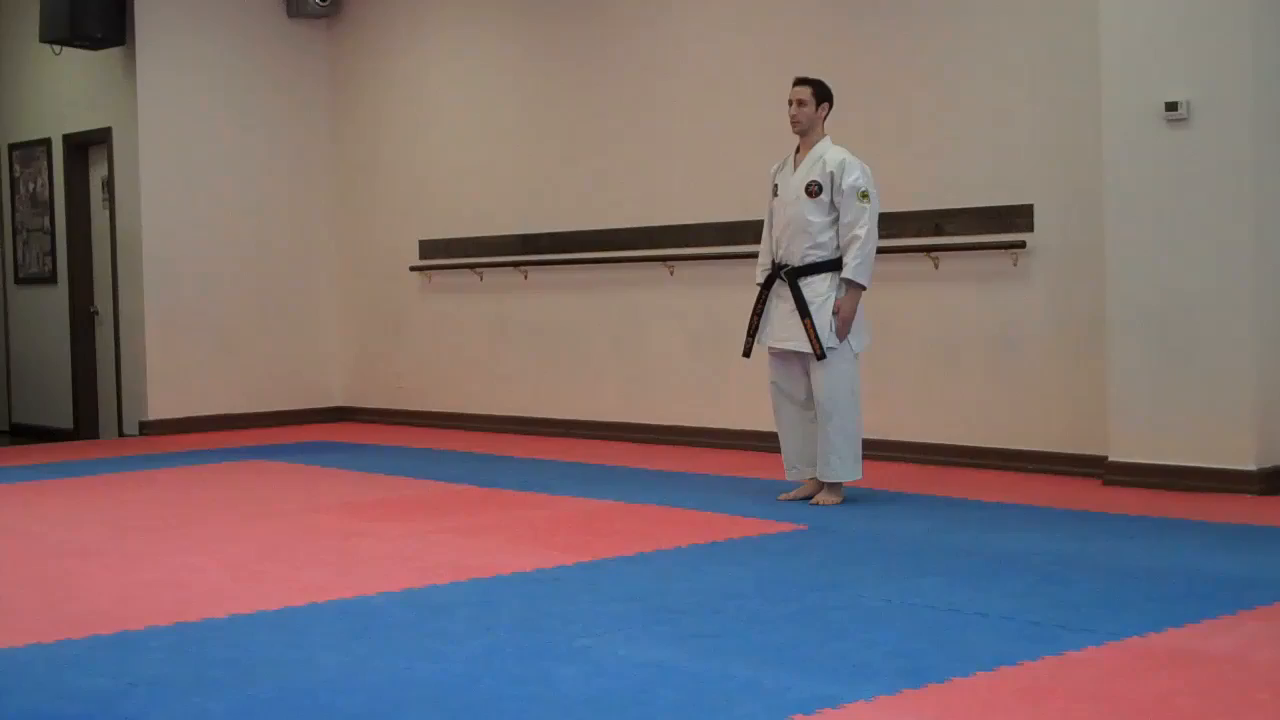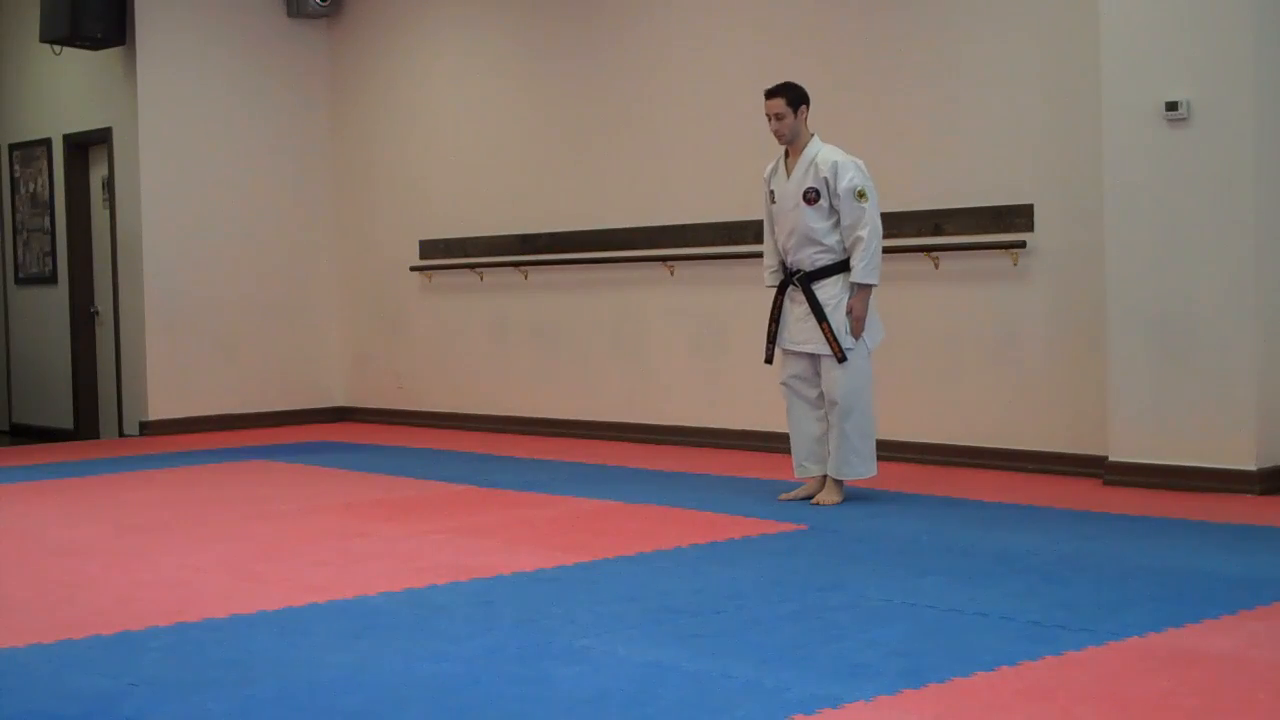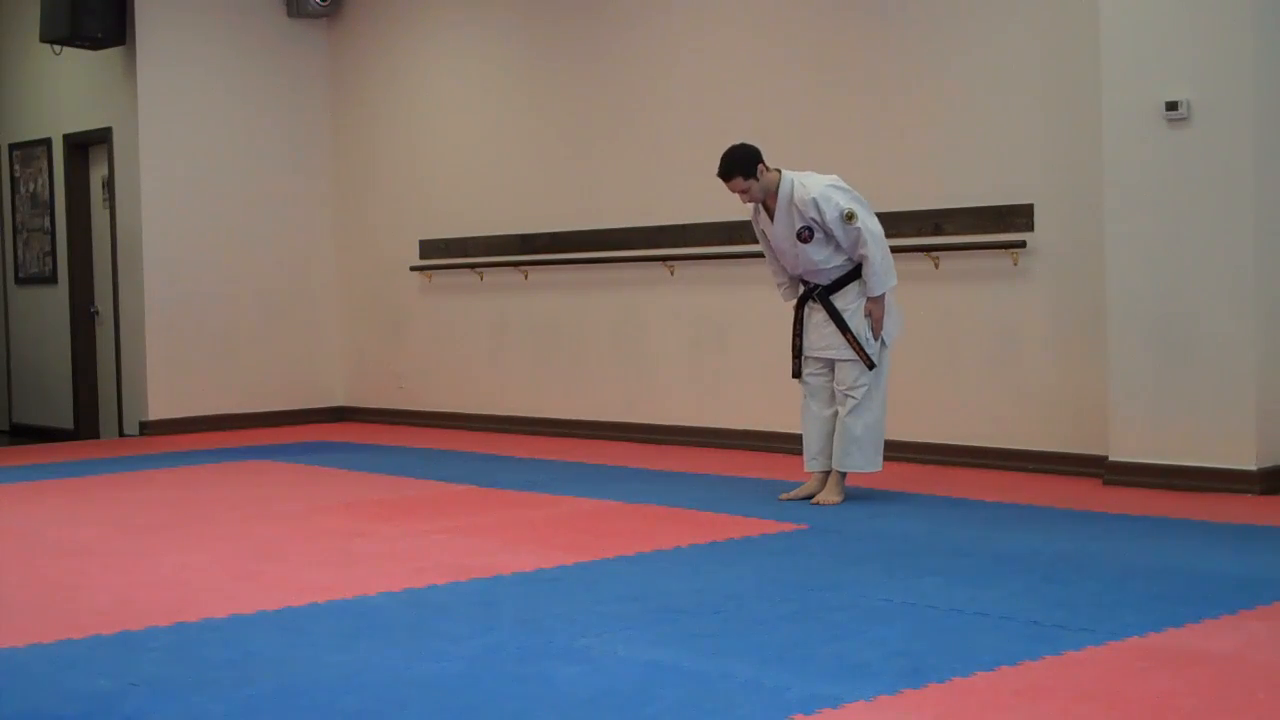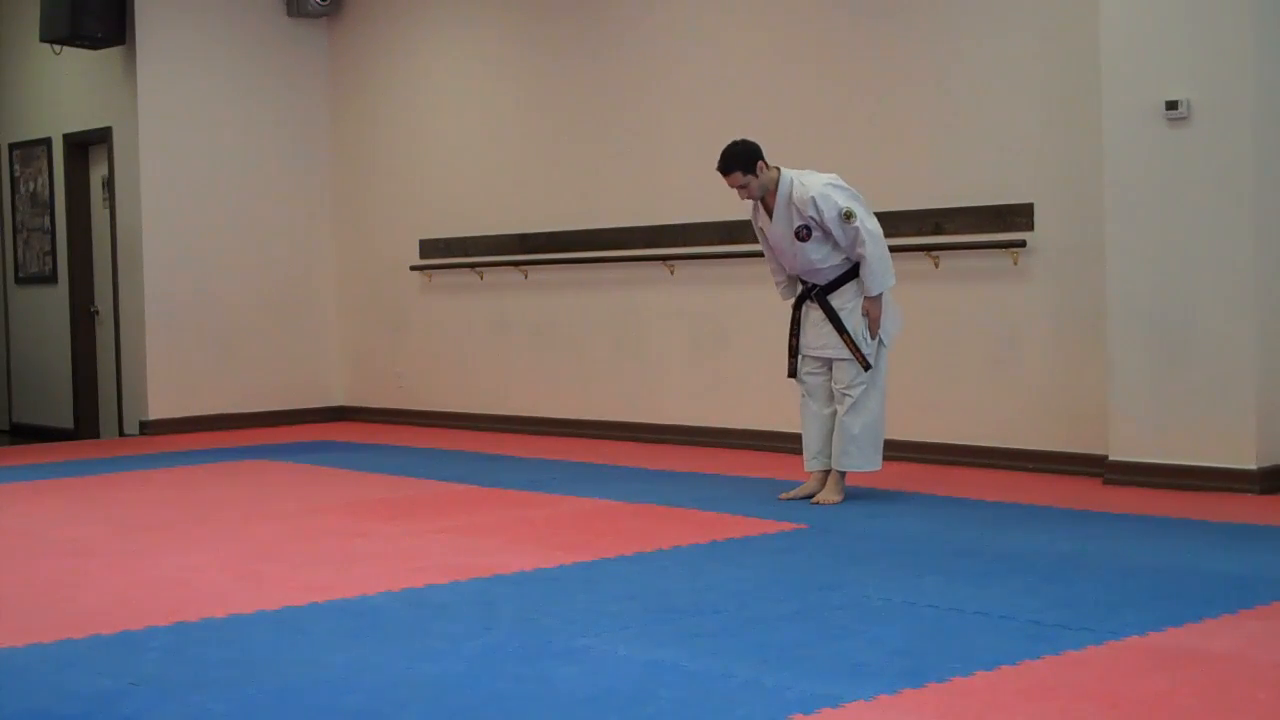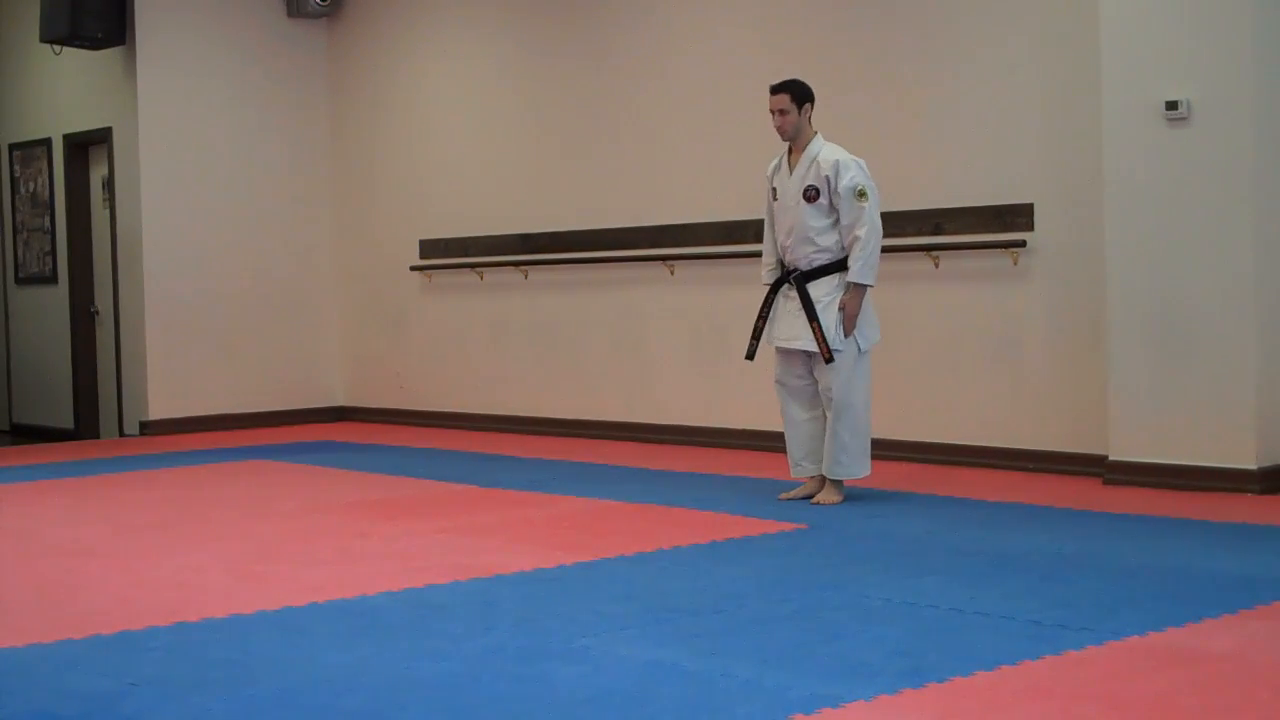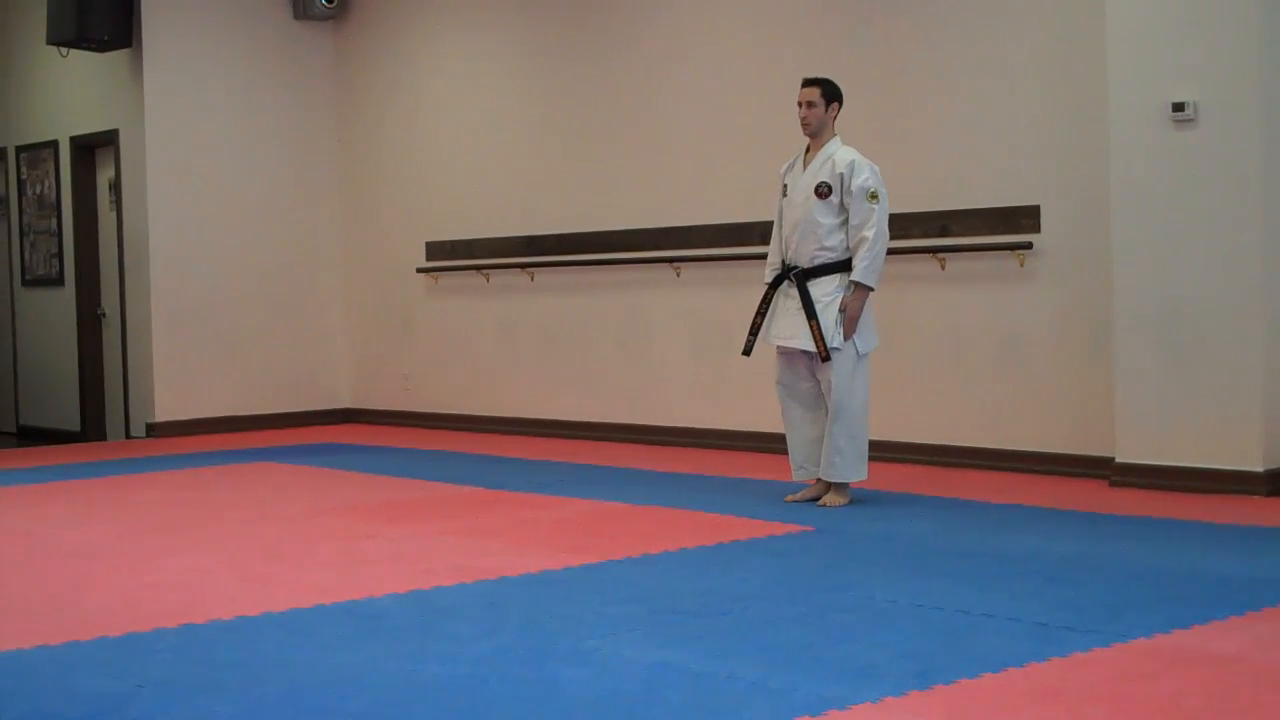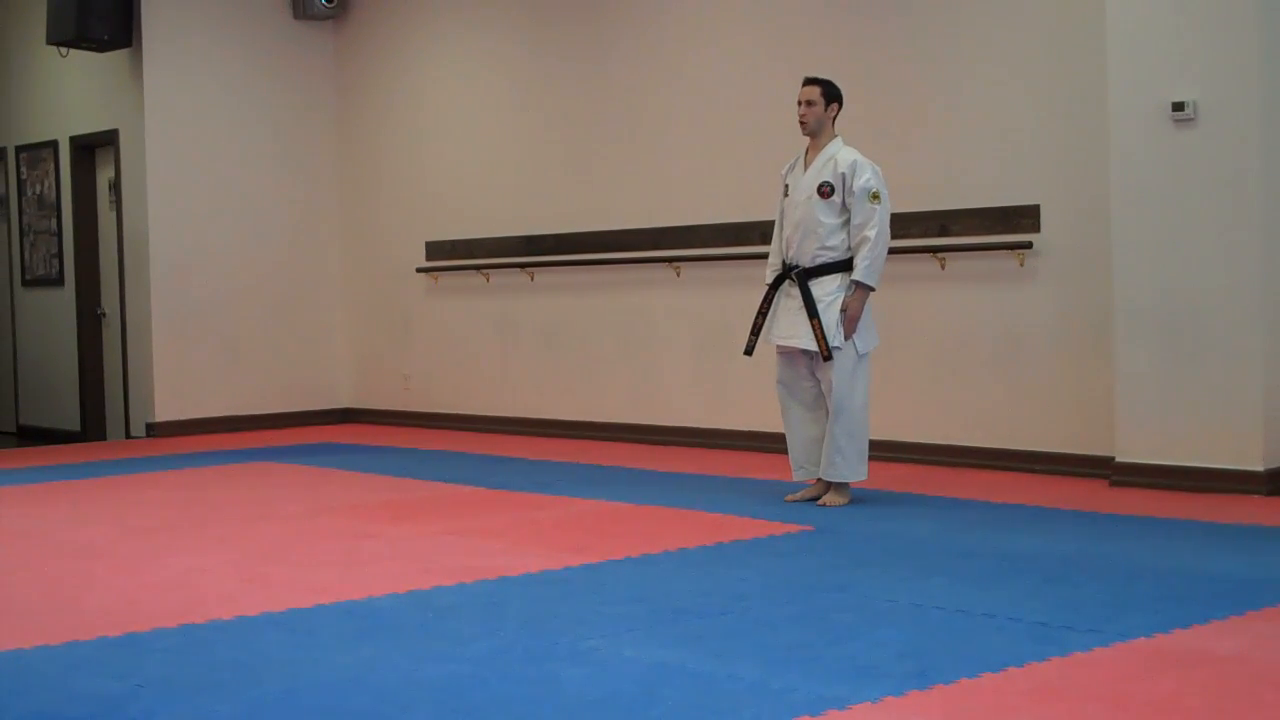
dt=0.7s
person 1, frame 1
left shoulder: (843, 165)
right shoulder: (781, 170)
left elbow: (861, 234)
left wrist: (851, 295)
right wrist: (765, 286)
left hip: (825, 293)
right hip: (784, 294)
left knee: (832, 391)
right knee: (788, 392)
left ankle: (834, 482)
right ankle: (809, 477)
person 1, frame 2
left shoulder: (837, 165)
right shoulder: (773, 173)
left elbow: (865, 232)
left wrist: (860, 295)
right wrist: (778, 289)
left hip: (835, 293)
right hip: (796, 296)
left knee: (843, 391)
right knee: (798, 390)
left ankle: (837, 479)
right ankle: (813, 476)
person 1, frame 3
left shoulder: (816, 194)
right shoulder: (758, 211)
left elbow: (870, 238)
left wrist: (876, 298)
right wrist: (798, 301)
left hip: (855, 295)
right hip: (817, 302)
left knee: (855, 386)
right knee: (816, 387)
left ankle: (838, 478)
right ankle: (819, 474)
person 1, frame 4
left shoulder: (815, 193)
right shoulder: (758, 208)
left elbow: (868, 238)
left wrist: (873, 297)
right wrist: (797, 301)
left hip: (854, 297)
right hip: (816, 302)
left knee: (853, 386)
right knee: (814, 388)
left ankle: (837, 477)
right ankle: (818, 474)
person 1, frame 5
left shoulder: (838, 164)
right shoulder: (776, 170)
left elbow: (865, 231)
left wrist: (855, 292)
right wrist: (773, 286)
left hip: (833, 292)
right hip: (792, 294)
left knee: (839, 389)
right knee: (794, 388)
left ankle: (836, 480)
right ankle: (812, 475)
person 1, frame 6
left shoulder: (852, 165)
right shoulder: (790, 170)
left elbow: (872, 234)
left wrist: (858, 294)
right wrist: (773, 285)
left hip: (834, 294)
right hip: (793, 294)
left knee: (840, 390)
right knee: (796, 389)
left ankle: (840, 481)
right ankle: (816, 477)
person 1, frame 7
left shoulder: (854, 165)
right shoulder: (792, 171)
left elbow: (873, 234)
left wrist: (859, 294)
right wrist: (774, 285)
left hip: (835, 294)
right hip: (794, 295)
left knee: (840, 390)
right knee: (796, 389)
left ankle: (840, 481)
right ankle: (816, 477)
